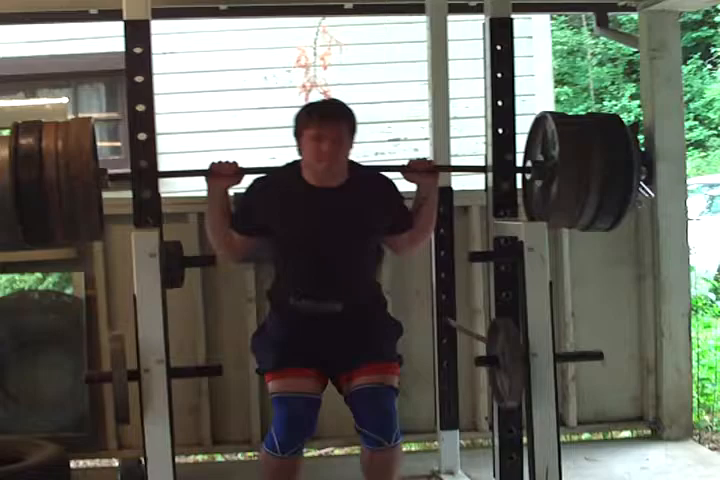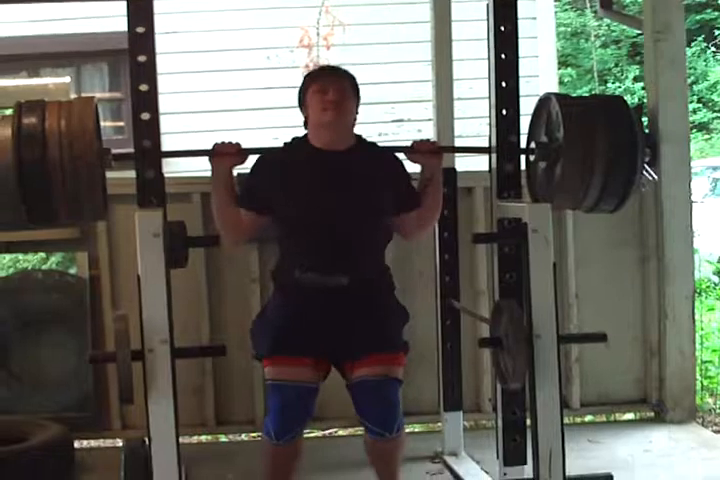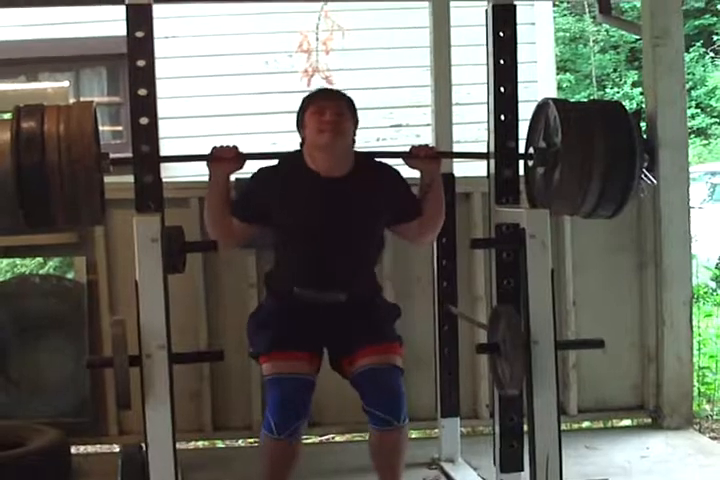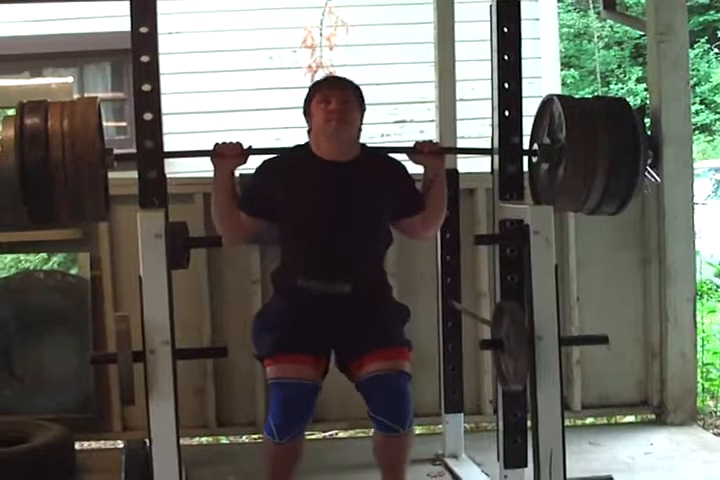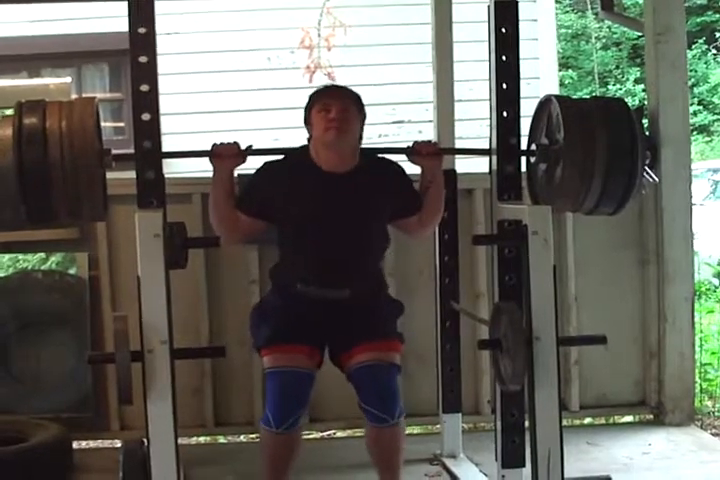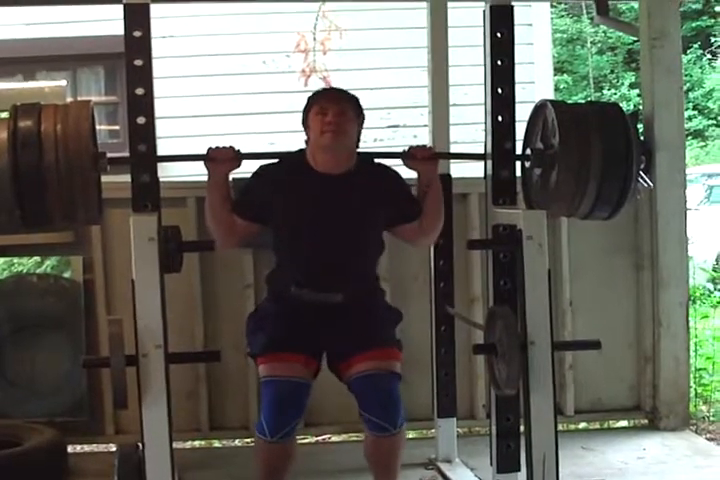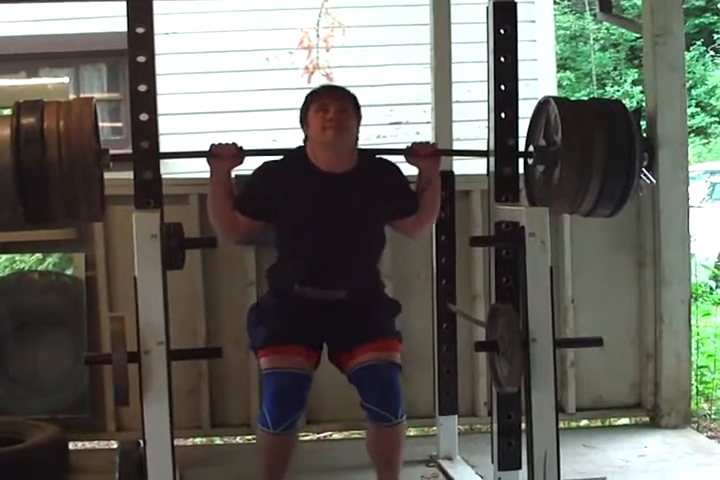
dt=0.4s
person 1, frame 1
left shoulder: (376, 190)
right shoulder: (270, 192)
left elbow: (407, 243)
right elbow: (229, 248)
left wrist: (428, 191)
right wrist: (217, 193)
left hip: (361, 320)
right hip: (294, 323)
left knee: (381, 424)
right knee: (290, 427)
person 1, frame 2
left shoulder: (382, 164)
right shoulder: (276, 165)
left elbow: (416, 228)
right elbow: (234, 232)
left wrist: (432, 171)
right wrist: (221, 173)
left hip: (367, 301)
right hip: (298, 303)
left knee: (383, 410)
right knee: (285, 415)
person 1, frame 3
left shoulder: (381, 180)
right shoulder: (274, 181)
left elbow: (423, 232)
right elbow: (224, 234)
left wrist: (431, 176)
right wrist: (218, 178)
left hip: (360, 306)
right hip: (291, 307)
left knee: (389, 404)
right knee: (285, 410)
person 1, frame 4
left shoulder: (386, 171)
right shoulder: (280, 171)
left elbow: (424, 227)
right elbow: (233, 231)
left wrist: (435, 171)
right wrist: (223, 173)
left hip: (367, 302)
right hip: (299, 303)
left knee: (395, 406)
right knee: (287, 412)
person 1, frame 5
left shoulder: (385, 176)
right shoulder: (278, 175)
left elbow: (422, 225)
right elbow: (231, 231)
left wrist: (432, 172)
right wrist: (222, 173)
left hip: (364, 302)
right hip: (294, 303)
left knee: (383, 399)
right knee: (283, 404)
person 1, frame 6
left shoulder: (382, 180)
right shoulder: (274, 178)
left elbow: (424, 234)
right elbow: (227, 235)
left wrist: (429, 177)
right wrist: (218, 178)
left hip: (359, 307)
right hip: (291, 307)
left knee: (385, 407)
right knee: (278, 411)
person 1, frame 7
left shoulder: (383, 176)
right shoulder: (276, 176)
left elbow: (417, 226)
right elbow: (231, 230)
left wrist: (430, 174)
right wrist: (220, 174)
left hip: (361, 302)
right hip: (292, 303)
left knee: (386, 399)
right knee: (281, 404)
